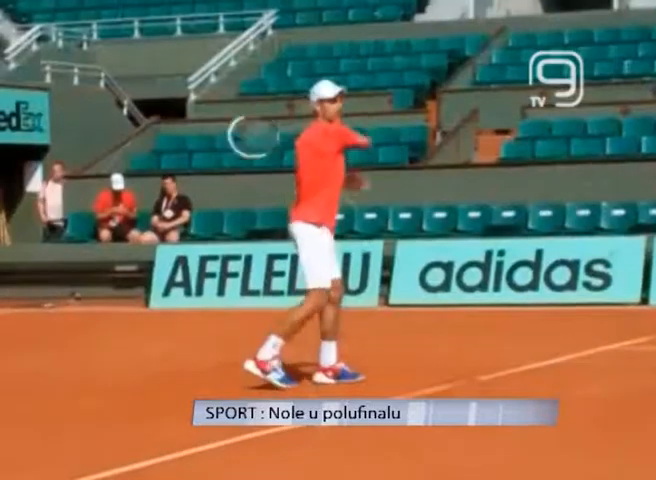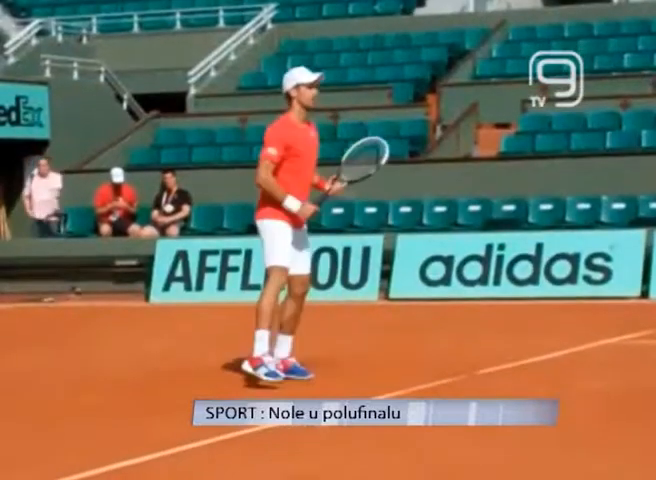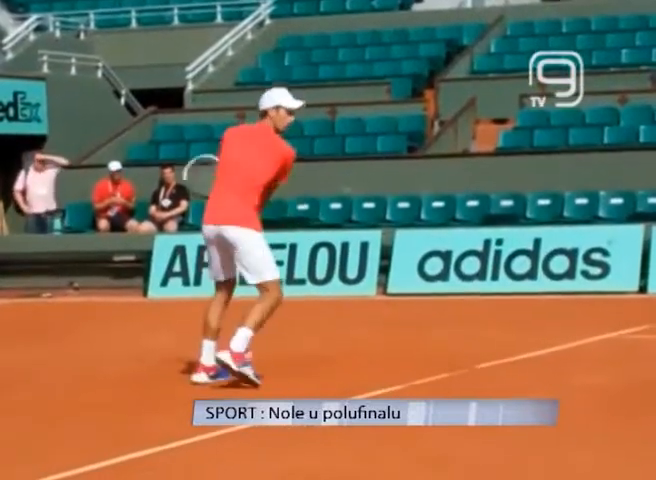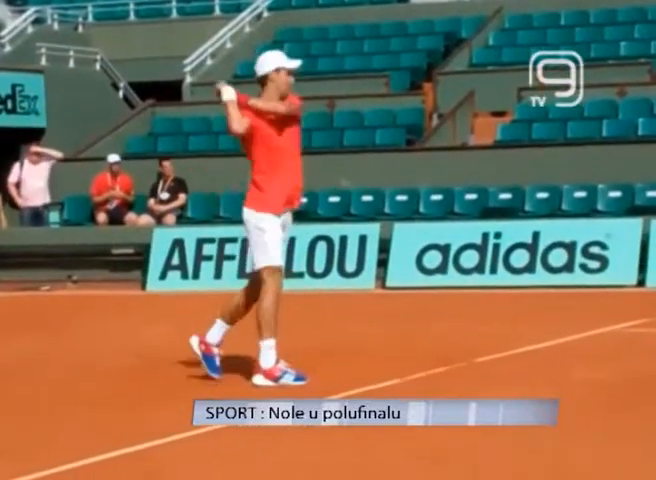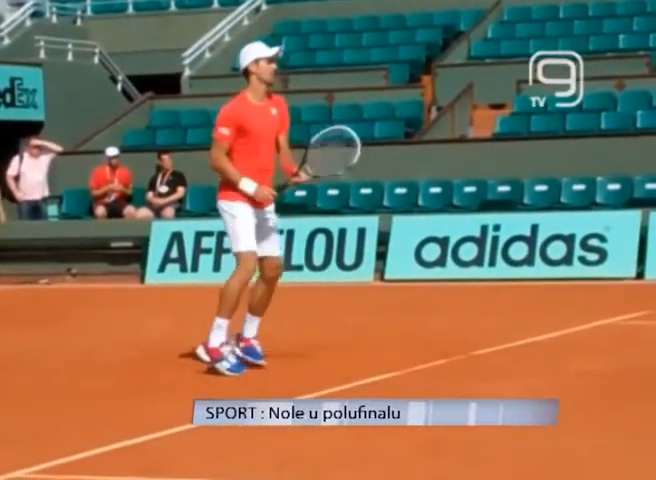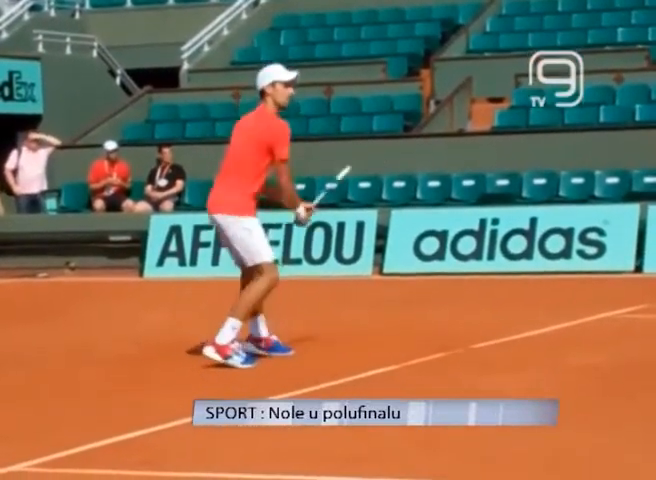
dt=0.7s
person 1, frame 1
left shoulder: (307, 138)
right shoulder: (333, 131)
right elbow: (364, 141)
left wrist: (342, 180)
left hip: (312, 223)
right hip: (312, 225)
left knee: (334, 294)
right knee: (316, 299)
left ankle: (328, 365)
right ankle: (265, 357)
person 1, frame 2
left shoulder: (311, 129)
right shoulder: (279, 129)
right elbow: (263, 178)
left wrist: (324, 184)
right wrist: (293, 205)
left hip: (295, 221)
right hip: (274, 216)
left knee: (300, 289)
right knee: (276, 279)
left ankle: (282, 357)
right ankle: (259, 356)
person 1, frame 3
left shoulder: (232, 133)
right shoulder: (286, 152)
left hip: (211, 221)
right hip: (241, 224)
left knee: (223, 289)
right knee: (273, 292)
left ankle: (206, 364)
right ankle: (236, 350)
person 1, frame 4
left shoulder: (288, 104)
right shoulder: (247, 114)
left elbow: (285, 110)
right elbow: (237, 128)
left wrist: (243, 98)
right wrist: (230, 99)
left hip: (282, 210)
right hip: (263, 210)
left knee: (257, 285)
right knee: (271, 282)
left ankle: (210, 341)
right ankle: (268, 366)
person 1, frame 5
left shoulder: (279, 106)
right shoulder: (232, 110)
left elbow: (282, 148)
right elbow: (216, 160)
left wrist: (292, 171)
right wrist: (250, 186)
left hip: (260, 201)
right hip: (236, 200)
left knee: (273, 270)
right knee: (246, 268)
left ankle: (245, 338)
right ankle: (214, 344)
person 1, frame 6
left shoulder: (250, 122)
right shoulder: (278, 128)
right elbow: (284, 180)
left wrist: (293, 203)
right wrist: (298, 208)
left hip: (224, 206)
right hip: (233, 210)
left knee: (254, 272)
right knee: (268, 276)
left ankle: (259, 336)
right ankle: (222, 342)
